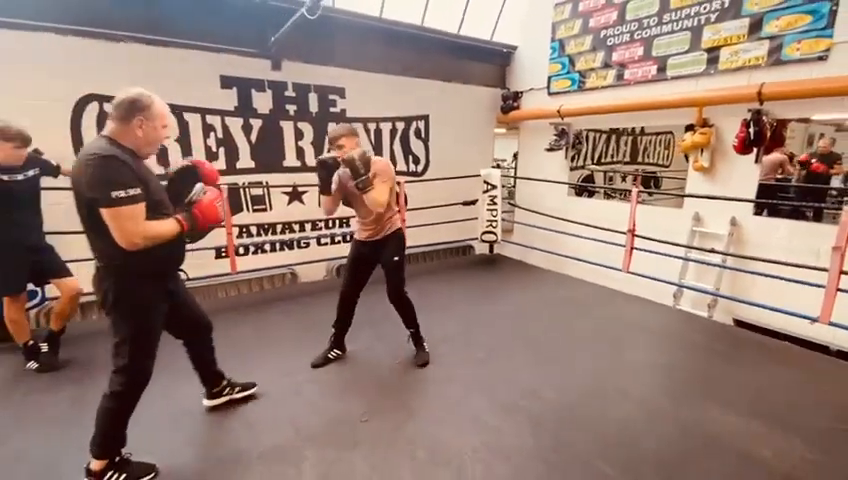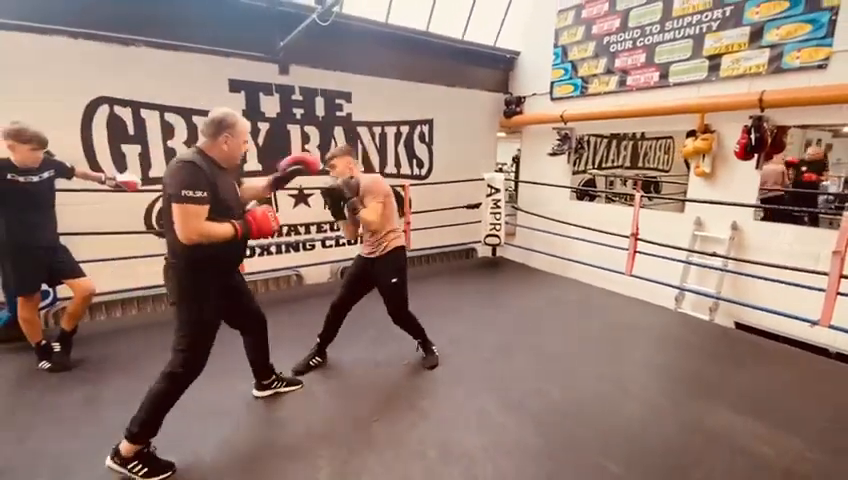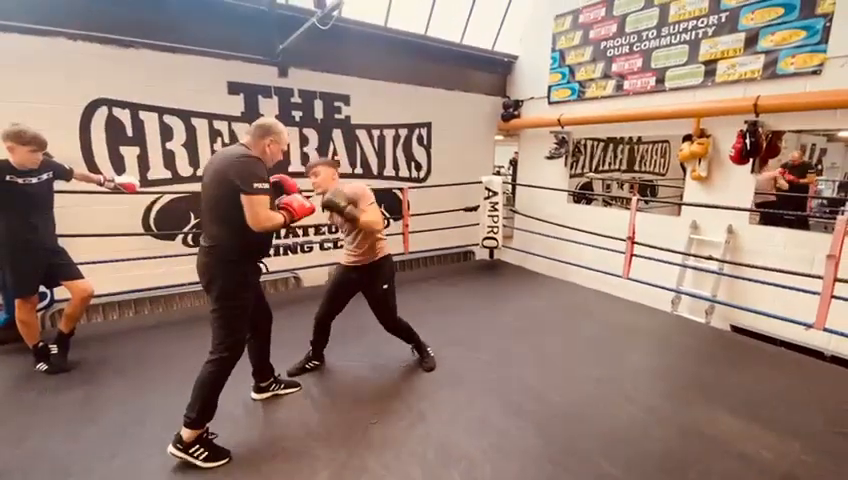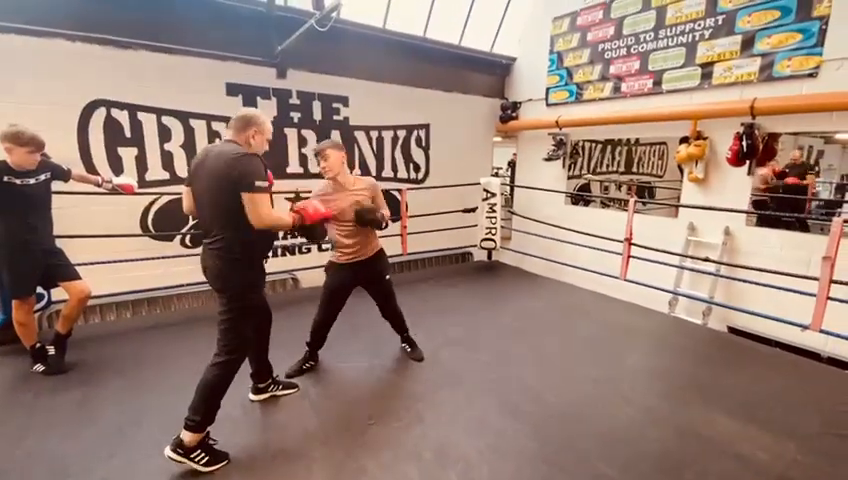
dt=0.3s
person 1, frame 1
left shoulder: (123, 156)
right shoulder: (106, 164)
right elbow: (132, 235)
right wrist: (190, 219)
left hip: (159, 276)
right hip: (133, 285)
left knee: (198, 328)
right knee: (133, 372)
left ankle: (217, 388)
person 1, frame 2
left shoulder: (218, 166)
right shoulder: (190, 169)
left elbow: (246, 194)
right elbow: (190, 231)
left wrist: (282, 176)
right wrist: (244, 227)
left hip: (222, 271)
right hip: (195, 278)
left knee: (254, 322)
right knee: (187, 362)
left ankle: (266, 380)
right ankle: (130, 449)
person 1, frame 3
left shoulder: (223, 158)
right shoulder: (251, 166)
right elbow: (259, 221)
left wrist: (270, 191)
right wrist: (289, 212)
left hip: (220, 258)
right hip: (228, 266)
left knee: (260, 319)
right knee: (227, 348)
left ankle: (264, 380)
right ankle: (189, 435)
person 1, frame 4
left shoulder: (203, 157)
right shoulder: (245, 161)
left elbow: (190, 206)
right elbow: (262, 219)
right wrist: (302, 215)
left hip: (219, 255)
right hip: (238, 263)
left knee: (260, 318)
right knee: (232, 348)
left ankle: (263, 382)
right ankle: (189, 439)
person 2, frame 1
left shoulder: (34, 163)
left elbow: (63, 170)
left hip: (37, 245)
left knee: (72, 289)
left ankle: (49, 343)
right ankle: (31, 352)
person 2, frame 2
left shoulder: (50, 165)
left elbow: (79, 172)
left wrist: (109, 179)
left hip: (51, 245)
left knee: (86, 289)
right knee: (28, 301)
left ankle: (62, 343)
right ankle: (44, 352)
person 2, frame 3
left shoulder: (48, 167)
left elbow: (76, 174)
left wrist: (107, 182)
left hip: (49, 247)
left knee: (84, 291)
right knee: (25, 303)
left ankle: (59, 344)
right ankle: (40, 354)
person 2, frame 4
left shoulder: (46, 167)
left elbow: (74, 175)
left wrist: (104, 182)
left hip: (47, 247)
left knee: (81, 292)
right knee: (23, 304)
left ankle: (57, 345)
right ankle: (38, 355)
person 3, frame 1
left shoulder: (380, 166)
right shoulder: (342, 173)
left elbow: (379, 206)
right elbow: (328, 210)
left wrist: (361, 177)
right wrist: (325, 178)
left hip: (390, 238)
right hip: (362, 240)
left knee: (396, 293)
right knee: (348, 293)
left ankle: (419, 342)
right ankle: (337, 345)
person 3, frame 2
left shoulder: (373, 183)
right shoulder: (346, 190)
left elbow: (373, 223)
right elbow: (351, 234)
left wrist: (352, 200)
right wrist: (337, 208)
left hip: (390, 255)
right hip: (367, 256)
left knee: (398, 312)
right knee: (339, 305)
left ankle: (427, 346)
right ankle: (319, 352)
person 3, frame 3
left shoulder: (356, 190)
right shoulder: (332, 202)
left elbow: (376, 224)
left wrist: (344, 211)
left hip: (377, 263)
right hip: (349, 266)
left knee: (389, 320)
right knee: (323, 315)
left ankle: (421, 349)
right ankle: (315, 356)
person 3, frame 4
left shoulder: (369, 185)
right shoulder: (320, 195)
left elbow: (384, 214)
left wrist: (378, 217)
left hip: (373, 258)
right hip: (342, 265)
left knee: (389, 308)
right knee: (324, 316)
left ankle: (407, 340)
right ankle: (310, 356)
